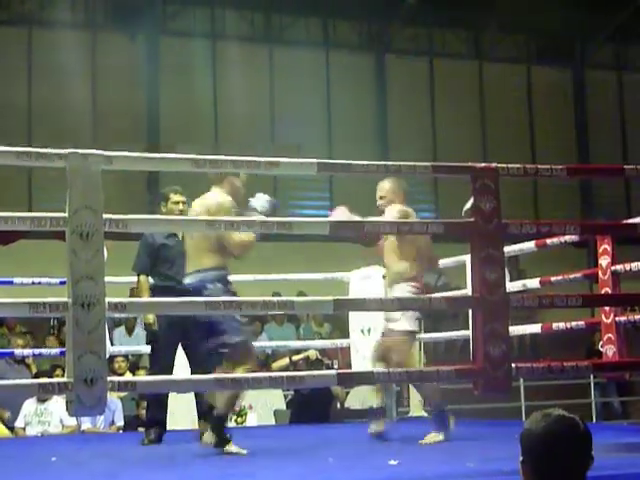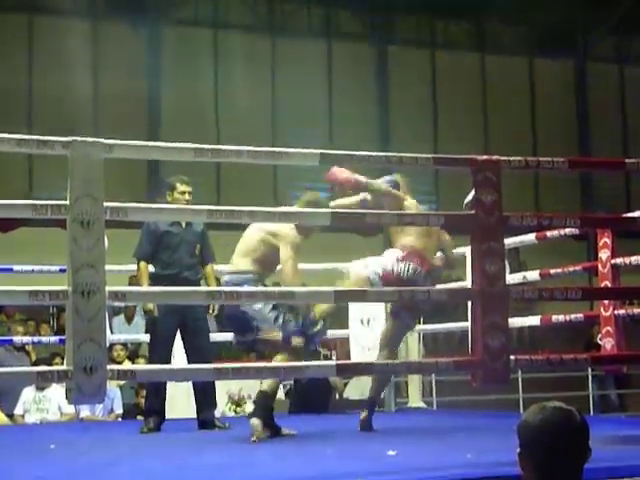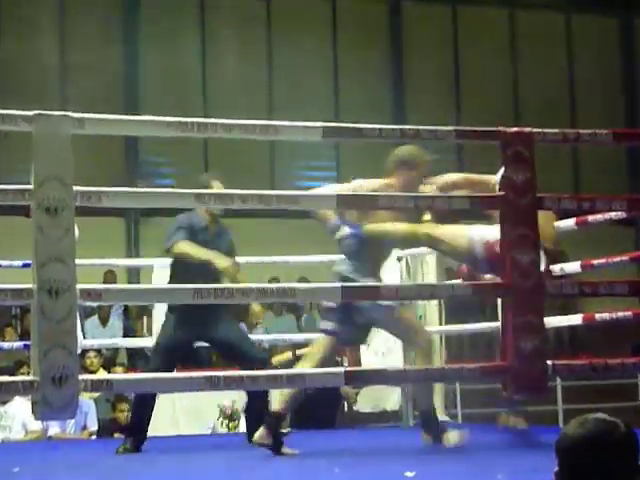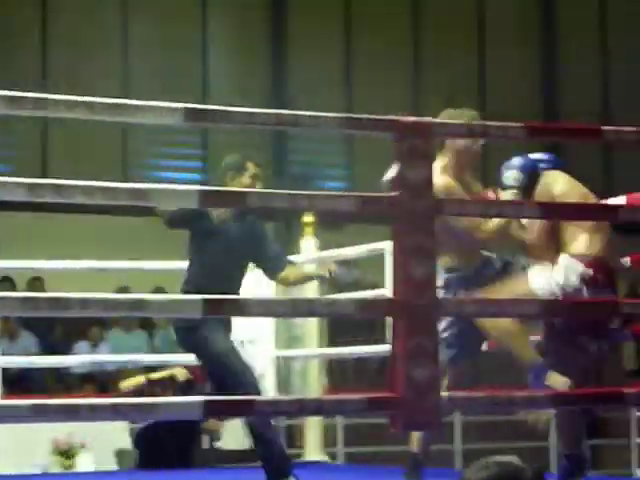
dt=0.5s
person 1, frame 1
left shoulder: (199, 204)
right shoulder: (221, 201)
right elbow: (236, 248)
left wrist: (249, 234)
right wrist: (258, 219)
left hip: (195, 285)
right hip: (211, 285)
left knee: (234, 358)
right knee: (246, 360)
left ankle: (214, 427)
person 1, frame 2
left shoulder: (278, 220)
right shoulder: (289, 234)
right elbow: (291, 283)
right wrist: (309, 322)
left hip: (236, 289)
right hip: (243, 289)
left knee: (273, 351)
right knee: (291, 348)
person 1, frame 3
right shoulder: (372, 190)
right wrist: (341, 228)
left hip: (355, 280)
right hip: (360, 280)
left knee: (319, 357)
right knee: (421, 341)
left ankle: (270, 429)
right ankle: (432, 427)
person 1, frame 4
left shoulder: (463, 174)
right shoulder: (437, 185)
right elbow: (481, 236)
left hip: (484, 270)
right hip: (459, 285)
right knee: (447, 385)
person 2, frame 1
right shoulder: (152, 237)
right elbow: (143, 275)
right wrist: (147, 310)
left knee: (202, 366)
right knee: (161, 369)
right ankle: (154, 426)
person 2, frame 2
left shoulder: (198, 228)
right shoulder: (155, 225)
left elbow: (206, 264)
right elbow: (143, 262)
left knee: (202, 356)
right knee: (159, 358)
left ankle: (207, 416)
right ankle: (153, 416)
person 2, frame 3
left shoulder: (224, 232)
right shoulder: (186, 222)
right elbow: (177, 247)
left wrist: (250, 301)
right wrist: (213, 257)
left hip: (216, 311)
right hip: (183, 311)
left knee: (257, 361)
right knee: (155, 373)
left ankle: (259, 428)
right ankle: (134, 437)
person 2, frame 4
left shoulder: (254, 226)
right shoulder: (208, 209)
left elbow: (282, 271)
right elbow: (168, 214)
left wrist: (317, 272)
left hip: (217, 316)
right hip: (197, 316)
left knee: (227, 392)
right knee: (244, 384)
person 3, frame 1
left shoulder: (399, 212)
right elbow: (433, 264)
left wrist: (344, 216)
left hip: (403, 291)
right hip: (404, 293)
left knee: (402, 359)
right knee: (381, 357)
person 3, frame 2
left shoulder: (399, 201)
left elbow: (379, 190)
right elbow: (449, 256)
left hip: (404, 261)
right hip: (424, 280)
right knee: (389, 345)
right ankle: (369, 410)
person 3, frame 3
left shoulder: (502, 186)
right shoulder: (542, 214)
left elbow: (455, 182)
right wrist: (480, 273)
left hip: (503, 245)
left knee: (426, 232)
left ankle: (358, 232)
person 3, frame 4
left shoulder: (548, 181)
right shoulder: (577, 195)
left elbow: (535, 238)
left hip: (576, 274)
right hip: (601, 288)
left knee: (485, 302)
right knee: (566, 375)
left ankle: (540, 372)
